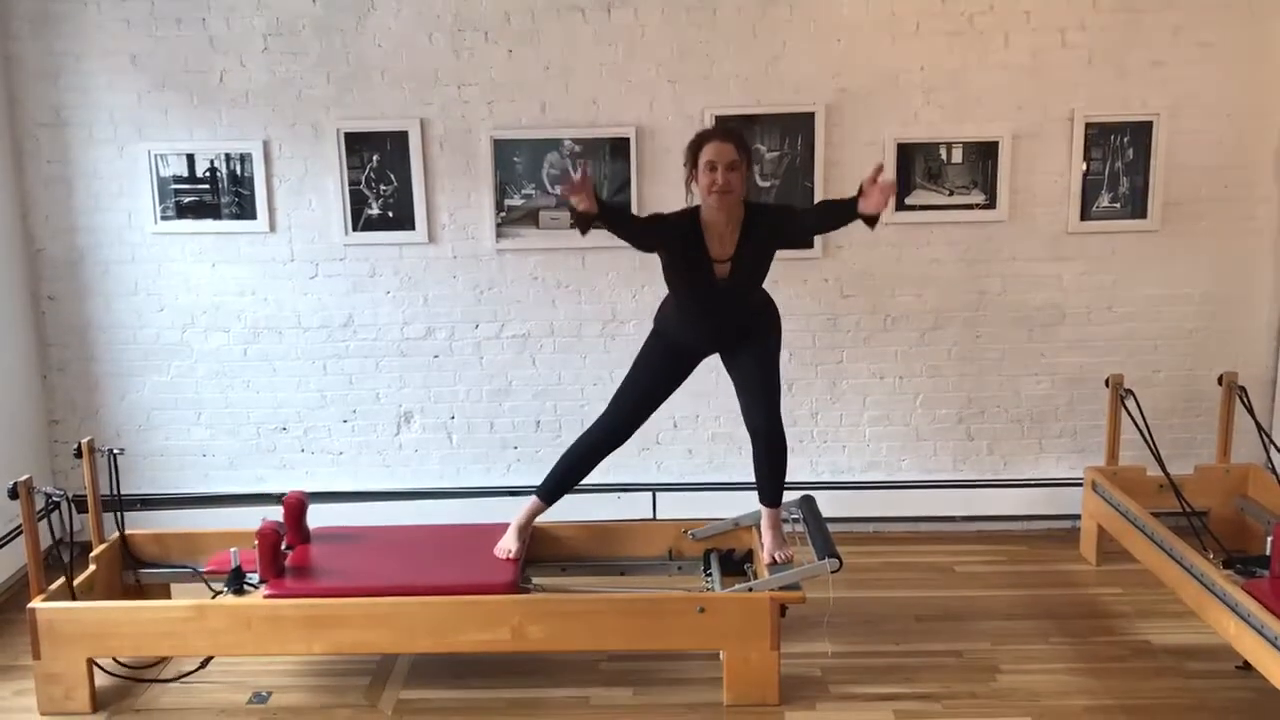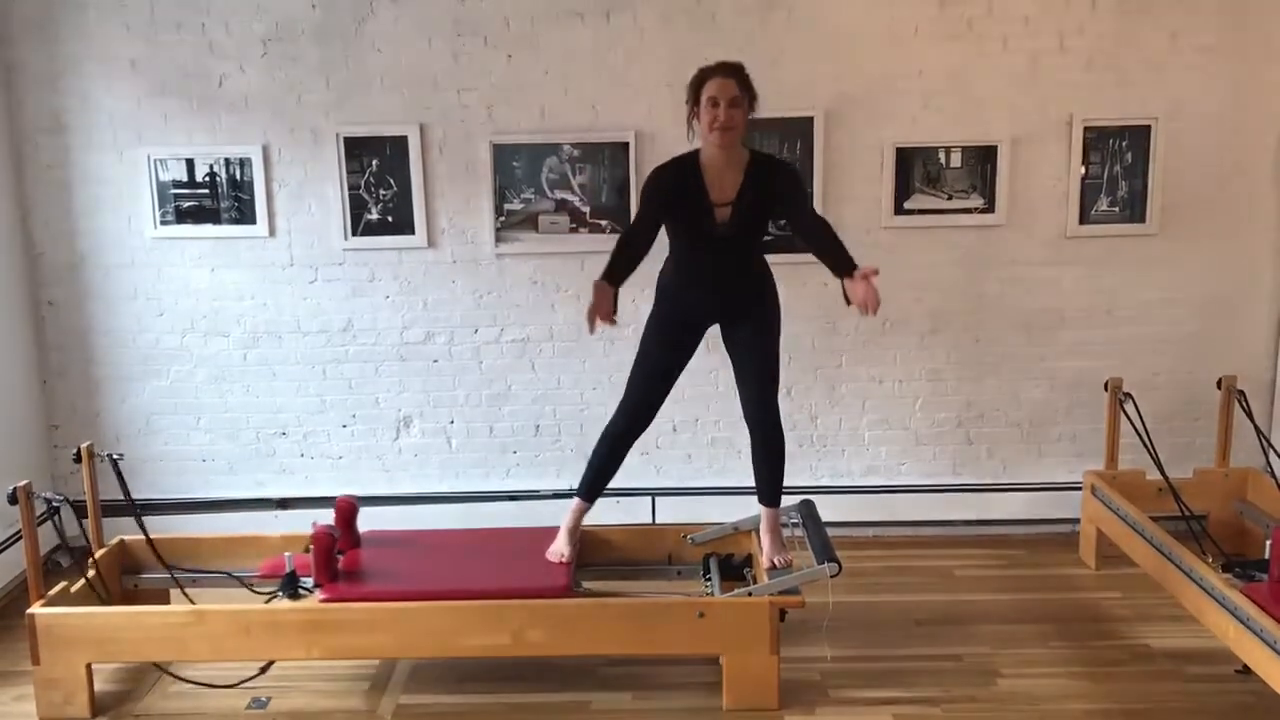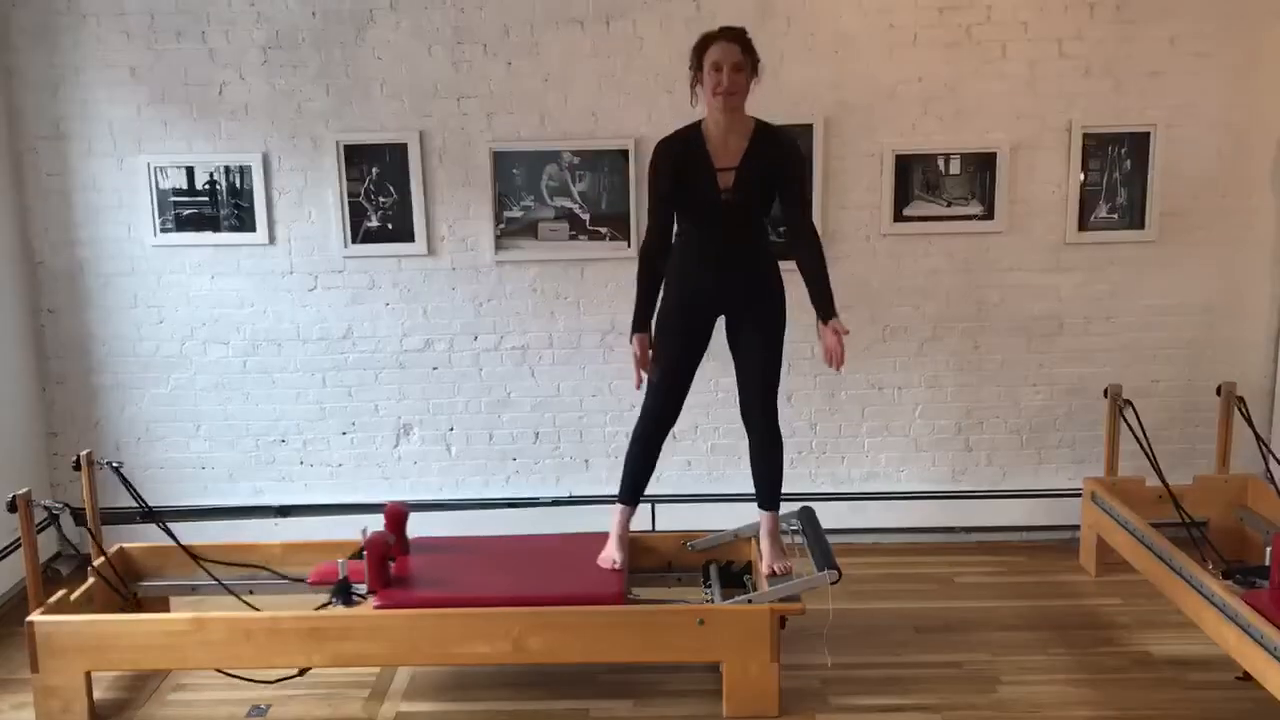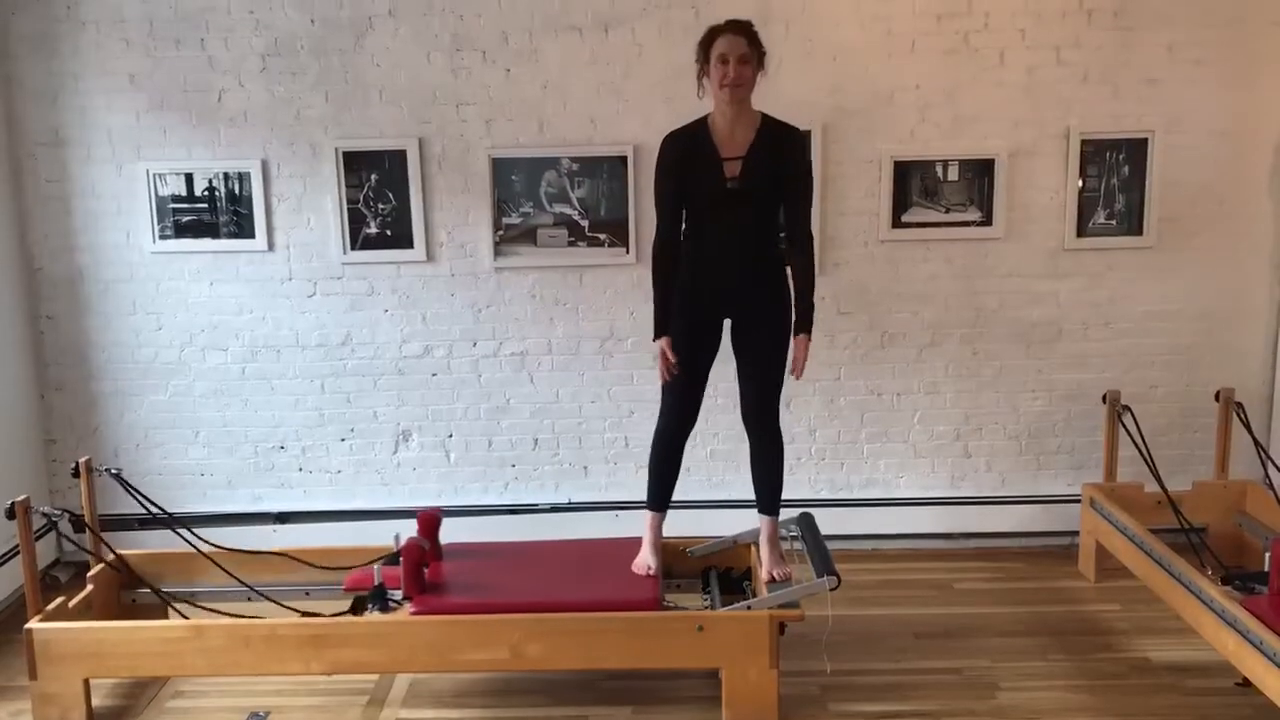
dt=0.4s
person 1, frame 1
left shoulder: (769, 223)
right shoulder: (673, 229)
left elbow: (816, 218)
right elbow: (630, 228)
left wrist: (861, 207)
right wrist: (592, 210)
left hip: (751, 333)
right hip: (679, 335)
left knee: (766, 425)
right knee: (614, 425)
left ankle: (771, 526)
right ankle: (526, 517)
person 1, frame 2
left shoulder: (774, 176)
right shoulder: (669, 178)
left elbow: (810, 227)
right elbow: (639, 235)
left wrist: (850, 275)
right wrist: (608, 286)
left hip: (750, 303)
right hip: (680, 302)
left knee: (762, 413)
right knee: (635, 410)
left ankle: (770, 528)
right ankle: (573, 520)
person 1, frame 3
left shoulder: (778, 148)
right shoulder: (673, 151)
left elbow: (801, 232)
right elbow: (656, 239)
left wrist: (825, 314)
right wrist: (642, 326)
left hip: (756, 293)
right hip: (688, 291)
left knee: (760, 413)
right knee: (658, 411)
left ankle: (769, 534)
right ankle: (620, 527)
person 1, frame 4
left shoulder: (786, 143)
right shoulder: (679, 146)
left elbow: (799, 236)
right elbow: (666, 240)
left wrist: (803, 323)
right wrist: (662, 327)
left hip: (763, 296)
right hip: (696, 296)
left knee: (762, 418)
right knee: (676, 417)
left ankle: (769, 539)
right ankle: (652, 534)
